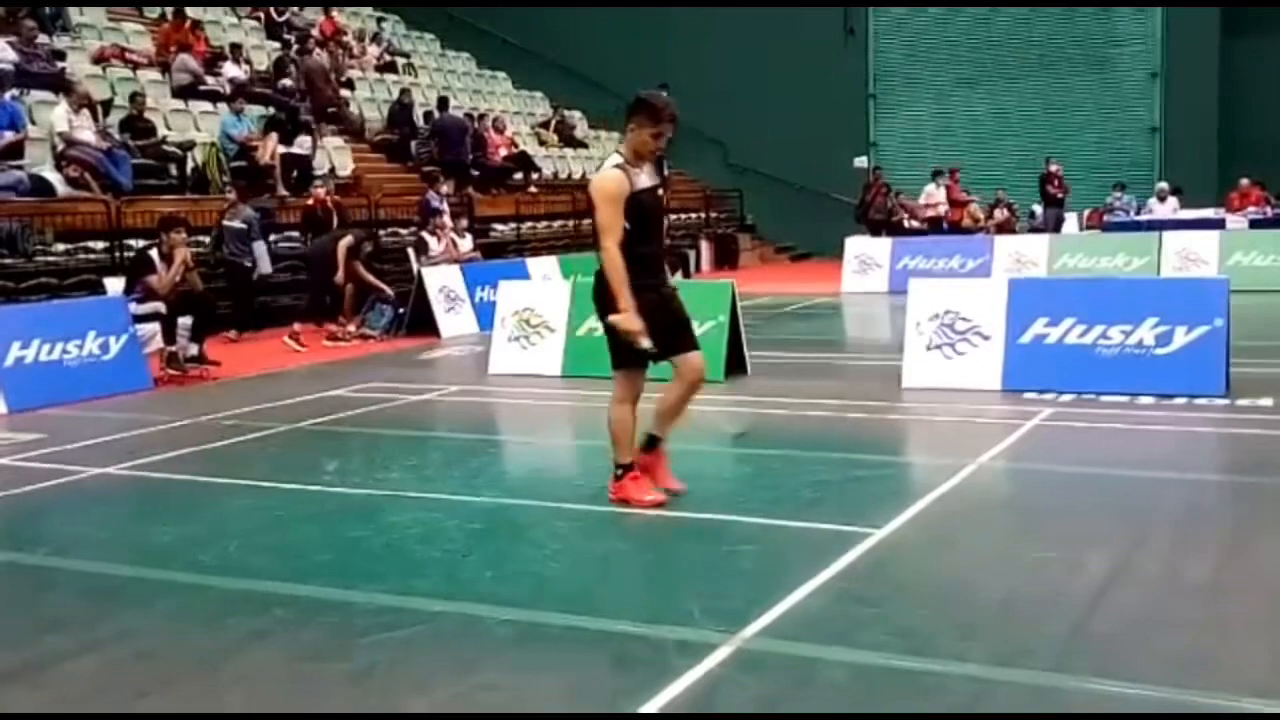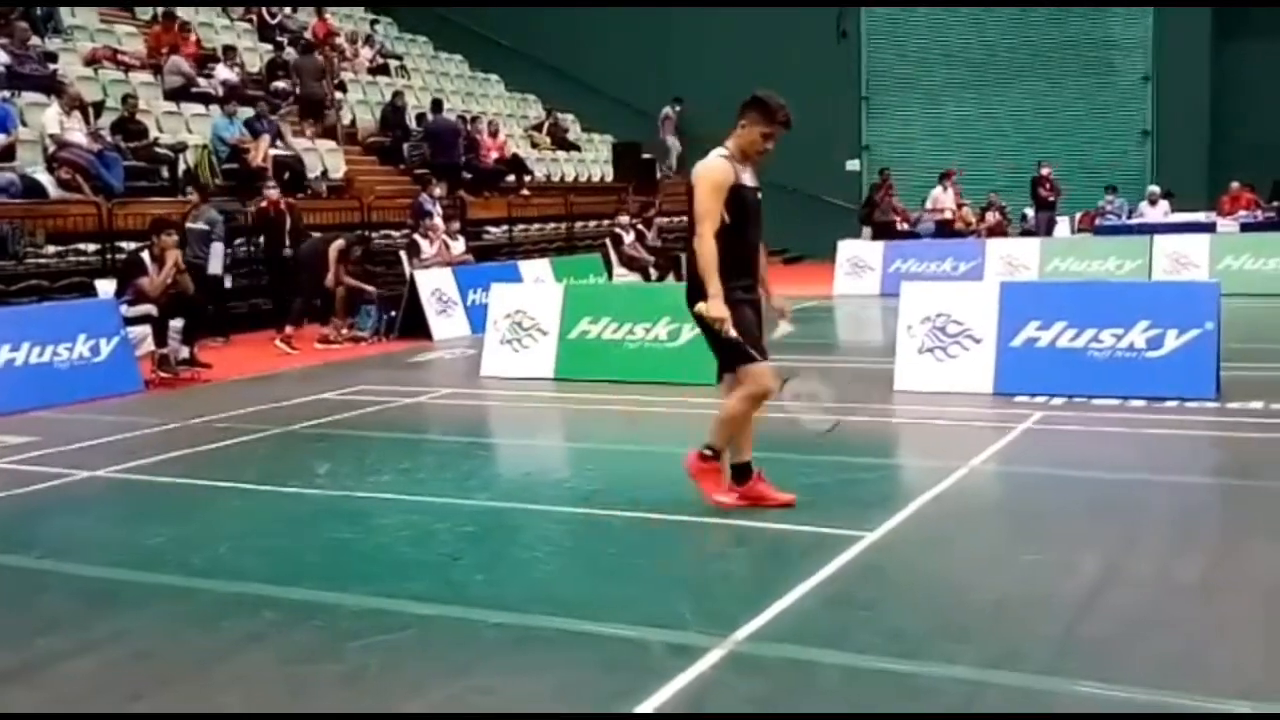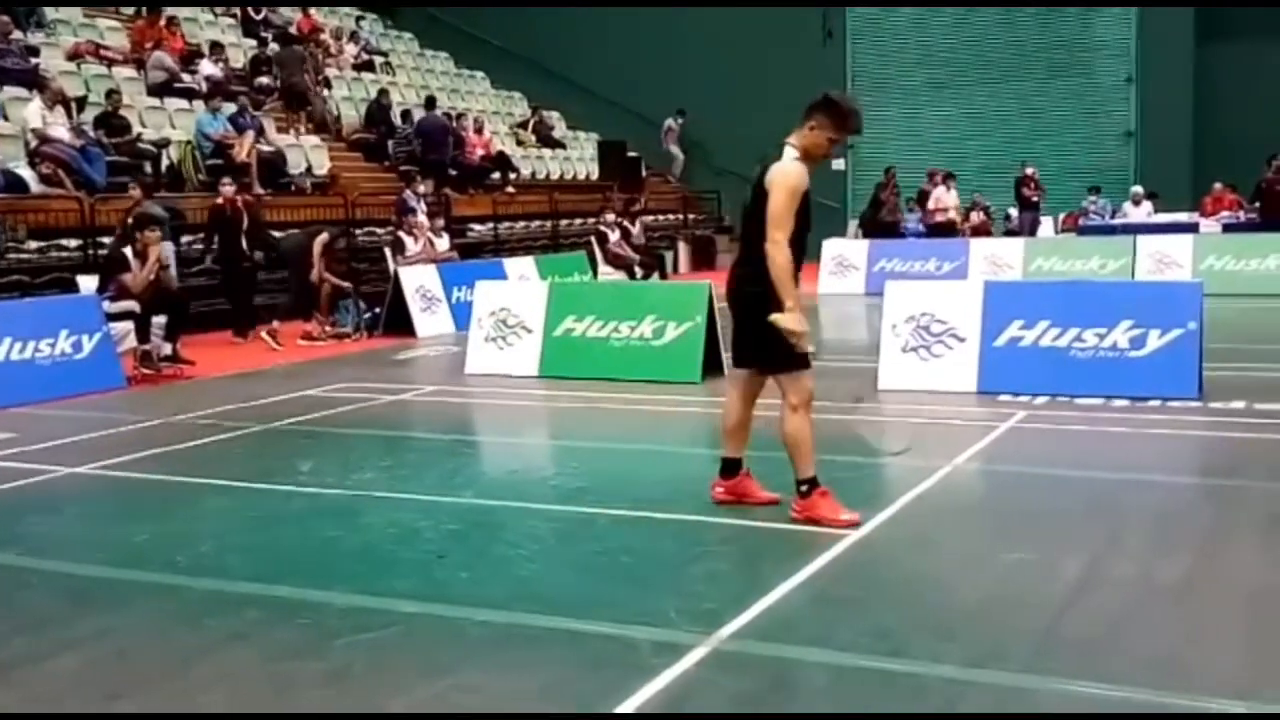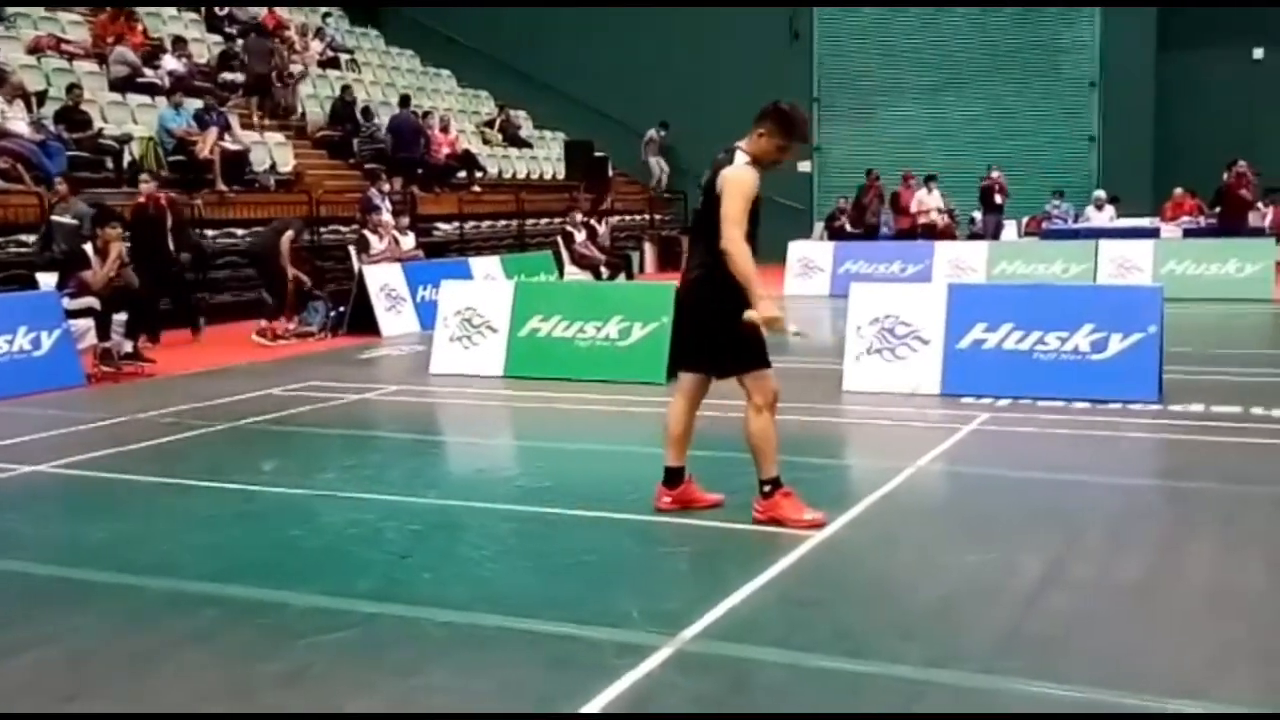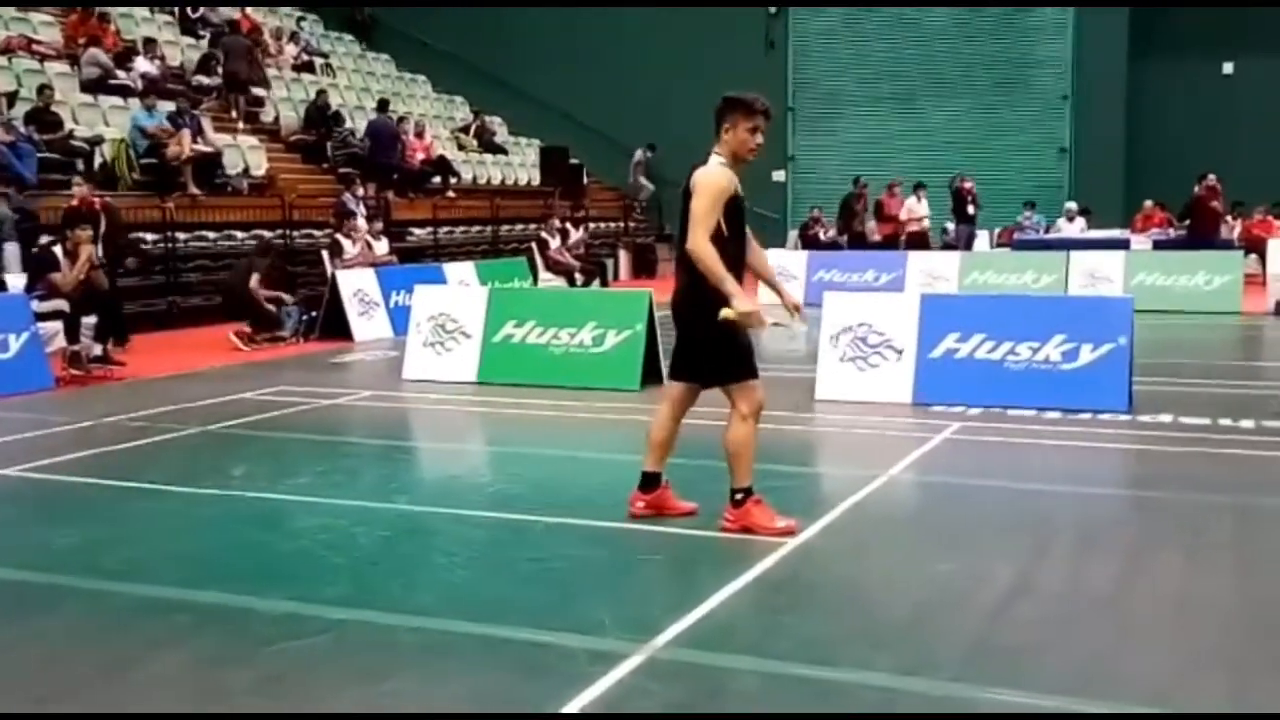
dt=0.5s
person 1, frame 1
left shoulder: (650, 169)
right shoulder: (612, 178)
right elbow: (610, 248)
left wrist: (665, 283)
right wrist: (626, 309)
left hip: (657, 288)
right hip: (627, 295)
left knee: (693, 370)
right knee: (628, 387)
left ankle: (651, 451)
right ankle: (624, 477)
person 1, frame 2
left shoulder: (748, 173)
right shoulder: (716, 169)
right elbow: (705, 237)
left wrist: (769, 292)
right wrist: (716, 299)
left hip: (744, 292)
right hip: (721, 296)
left knee: (742, 384)
right knee: (760, 383)
left ankle: (743, 478)
right ankle: (707, 458)
person 1, frame 3
left shoulder: (785, 165)
right shoulder: (790, 172)
right elbow: (776, 244)
left wrist: (787, 297)
right wrist: (791, 308)
left hip: (752, 292)
right hip: (762, 294)
left knee: (745, 384)
right knee: (799, 393)
left ankle: (731, 478)
right ankle: (808, 496)
person 1, frame 4
left shoulder: (727, 166)
right shoulder: (742, 174)
right elbow: (732, 243)
left wrist: (753, 294)
right wrist: (763, 300)
left hip: (697, 292)
right hip: (719, 297)
left knee: (689, 390)
right knee: (763, 392)
left ankle: (674, 486)
right ankle: (771, 496)
person 1, frame 5
left shoulder: (725, 178)
right shoulder: (715, 177)
left elbow: (745, 246)
right elbow: (697, 244)
left wrist: (781, 291)
right wrist: (736, 295)
left hip: (698, 304)
right hip: (711, 305)
left knee: (678, 397)
right knee: (748, 401)
left ankle: (650, 490)
right ankle: (742, 506)
